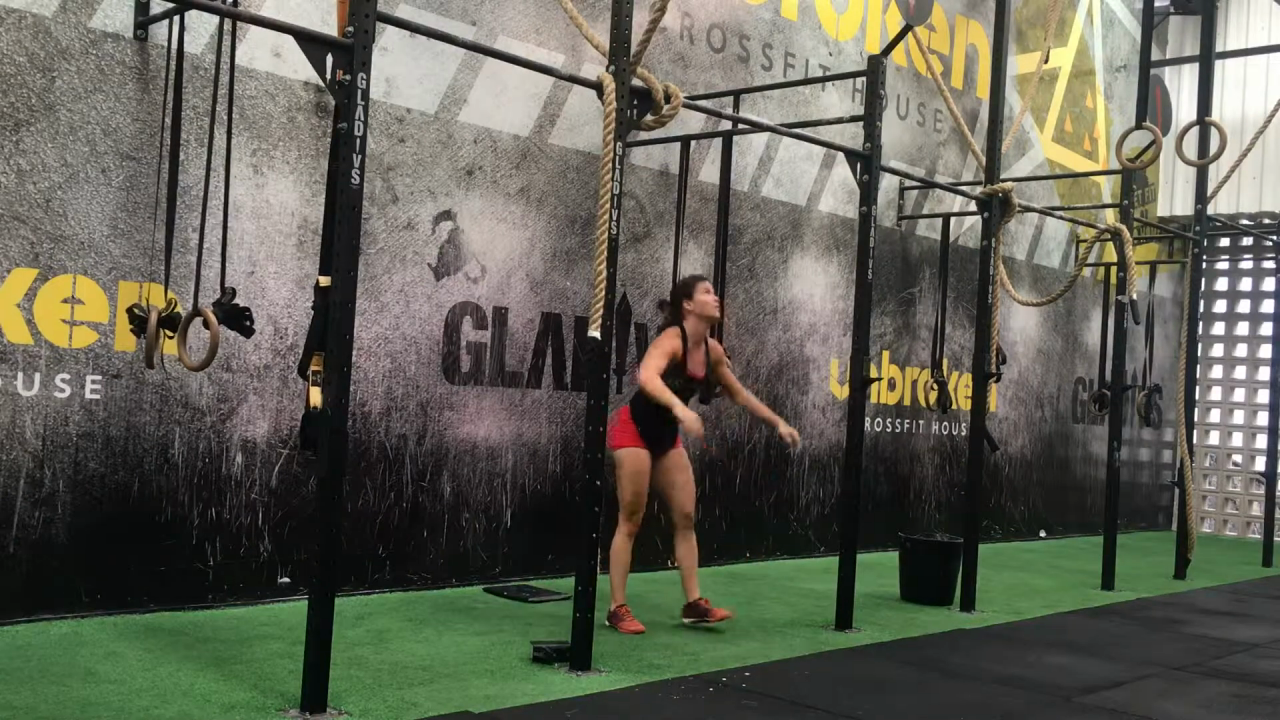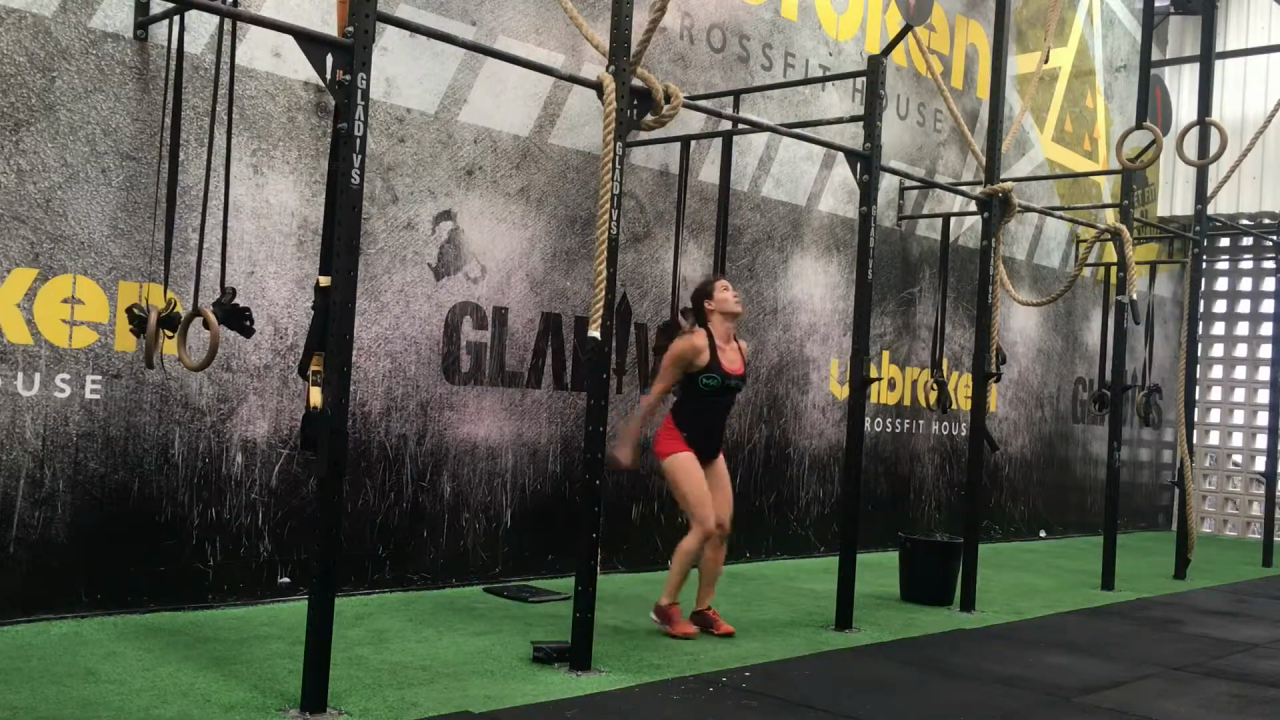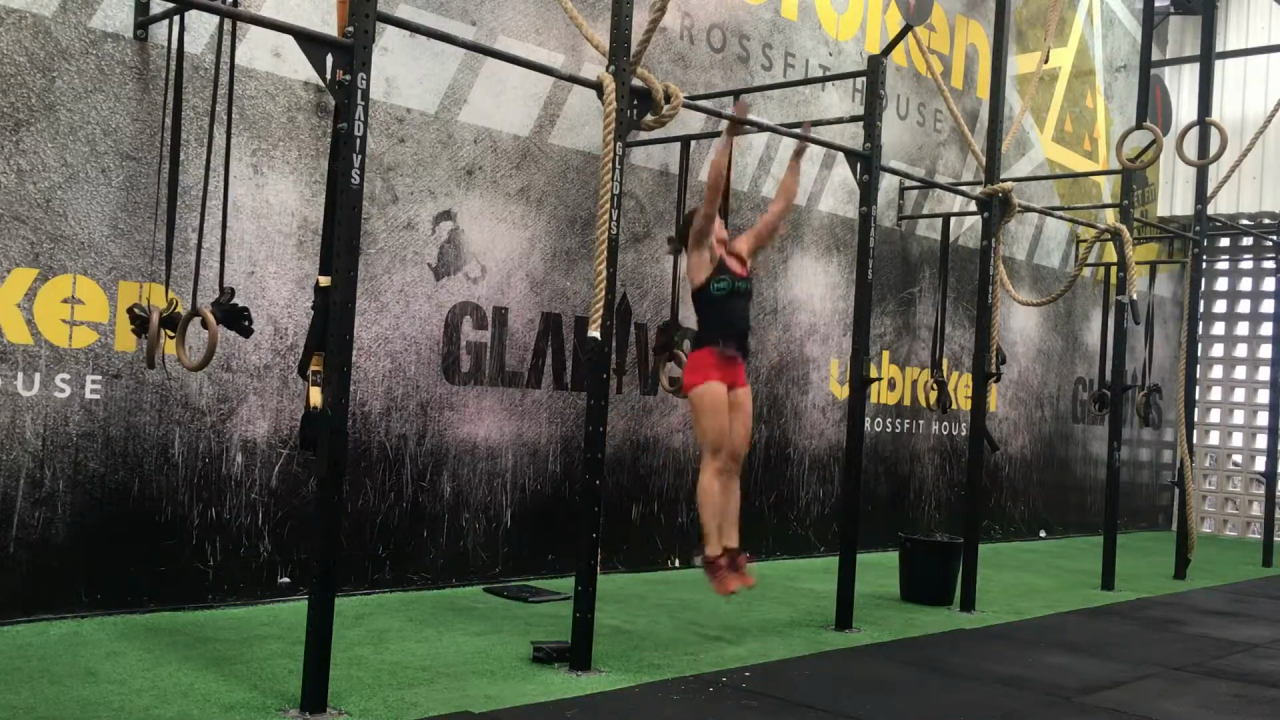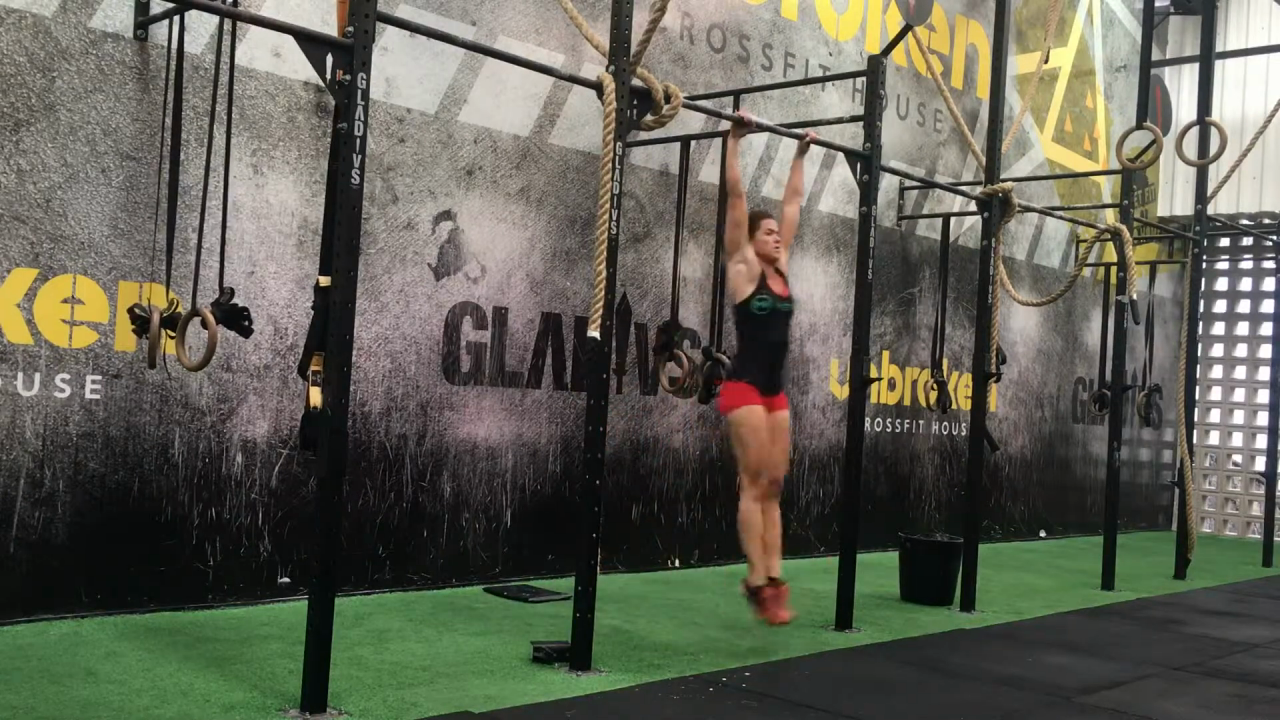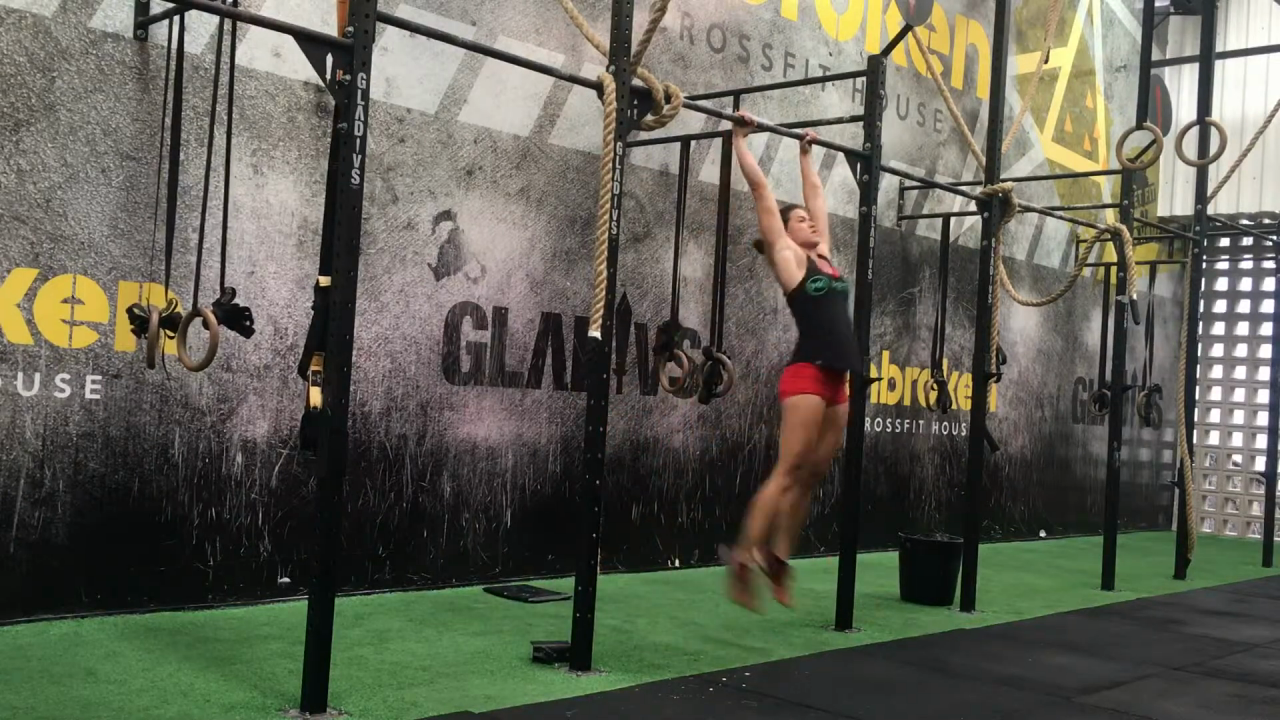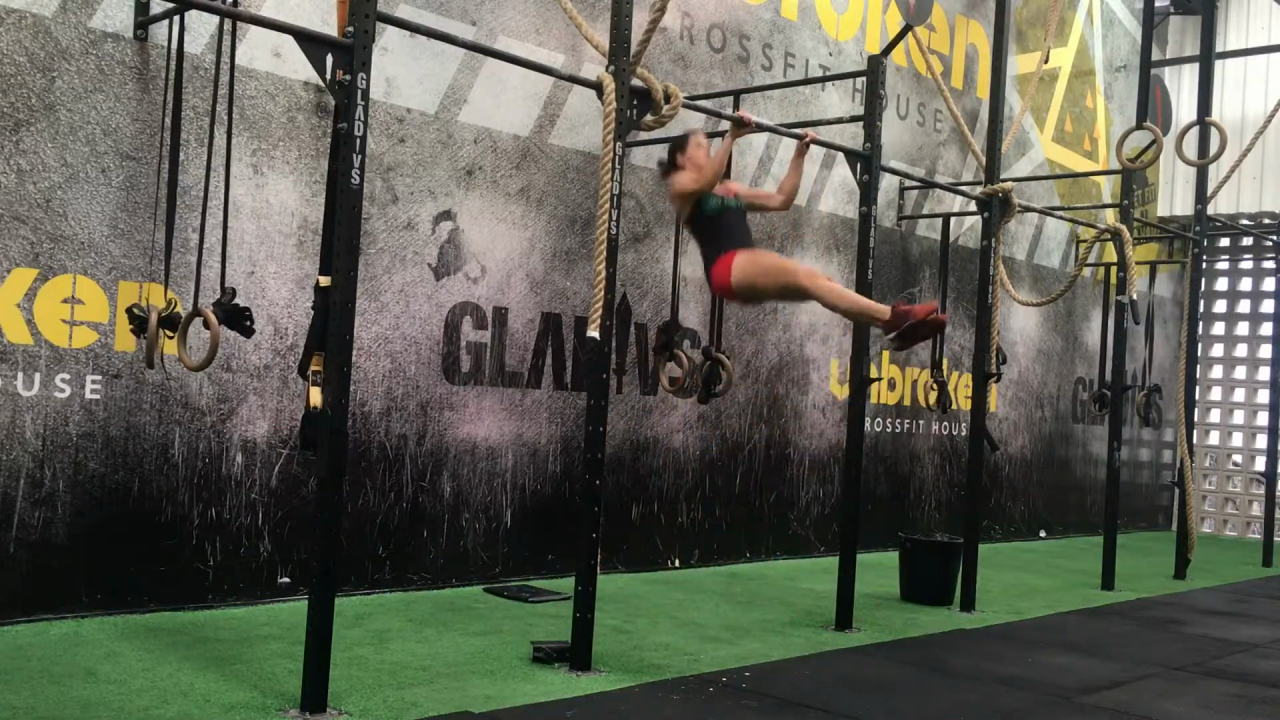
dt=0.5s
person 1, frame 1
left shoulder: (713, 350)
right shoulder: (670, 340)
left elbow: (739, 393)
right elbow: (646, 377)
left wrist: (778, 423)
right wrist: (678, 407)
left hip: (666, 437)
right hip: (633, 431)
left knee: (686, 517)
right knee: (631, 520)
left ankle: (694, 602)
right ankle: (617, 608)
person 1, frame 2
left shoulder: (742, 349)
right shoulder: (694, 343)
right elbow: (655, 394)
right wrist: (628, 443)
left hip: (711, 448)
right hip: (678, 442)
left knee: (723, 529)
right knee: (706, 528)
left ankle: (704, 609)
right ankle: (668, 607)
person 1, frame 3
left shoulder: (740, 253)
right shoulder: (699, 254)
left elbow: (781, 205)
right elbow: (711, 190)
left wrist: (797, 157)
right wrist: (729, 134)
left hip: (736, 368)
right hip: (707, 364)
left knee: (734, 463)
right knee: (716, 460)
left ankle: (730, 550)
right ankle: (713, 555)
person 1, frame 4
left shoulder: (779, 269)
right shoulder: (742, 268)
left elbow: (792, 203)
right elbow: (735, 201)
left wrist: (801, 155)
right wrist: (734, 140)
left hip: (773, 393)
right hip: (743, 390)
left knee: (771, 487)
right knee: (756, 487)
left ankle: (772, 578)
right ankle: (757, 584)
person 1, frame 5
left shoulder: (823, 256)
right shoulder: (788, 256)
left elbow: (815, 196)
right elbow: (760, 190)
left wrist: (805, 154)
right wrist: (740, 140)
left hip: (834, 382)
right hip: (808, 375)
left knee: (810, 478)
right knee: (789, 475)
left ankle: (776, 558)
right ankle: (743, 556)
person 1, frame 6
left shoulder: (728, 188)
right shoulder: (681, 186)
left elbow: (781, 200)
right elbow: (699, 184)
left wrist: (799, 155)
right wrist: (730, 137)
left hip: (751, 263)
right hip: (729, 268)
left knee: (820, 283)
right knee: (809, 279)
left ankle: (897, 323)
right ankle: (894, 319)
